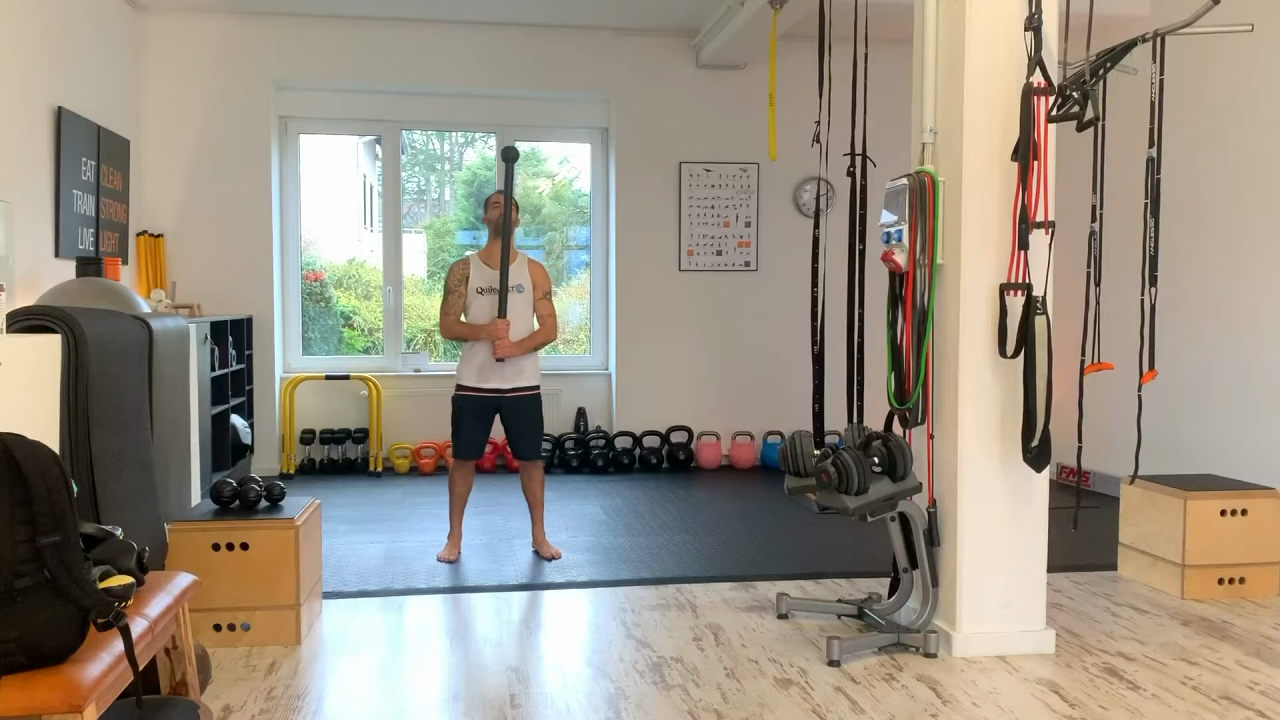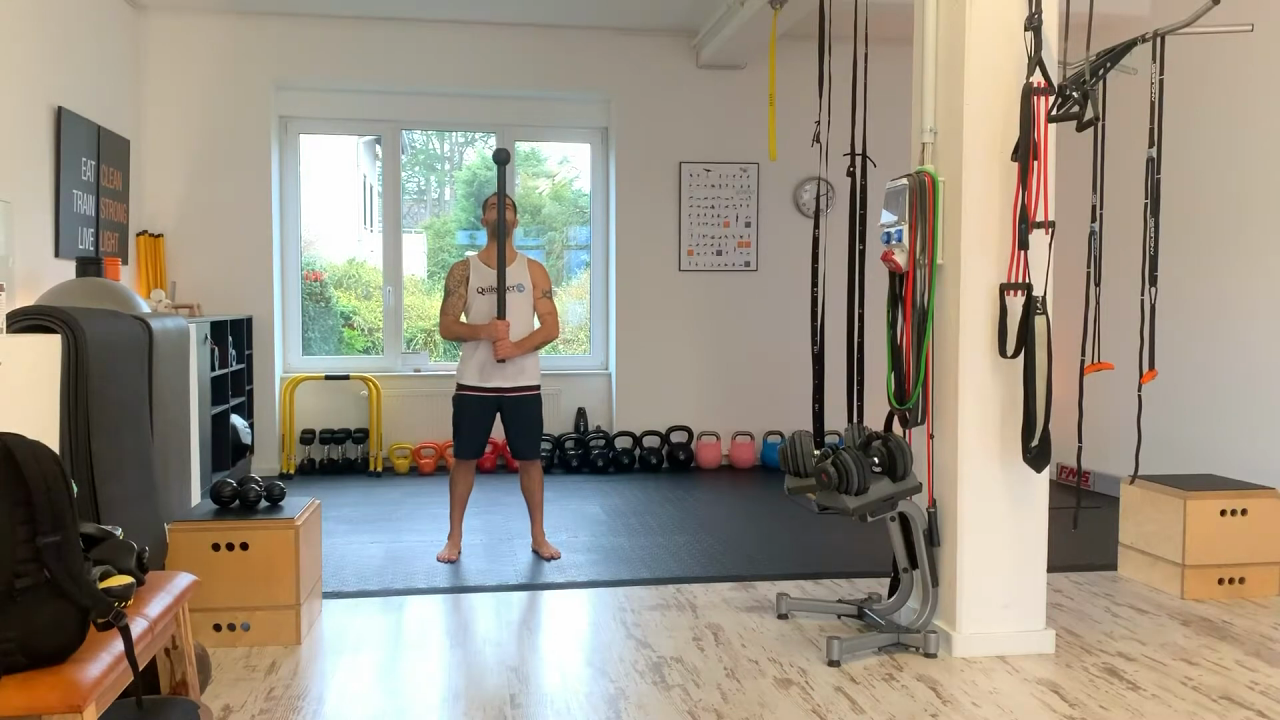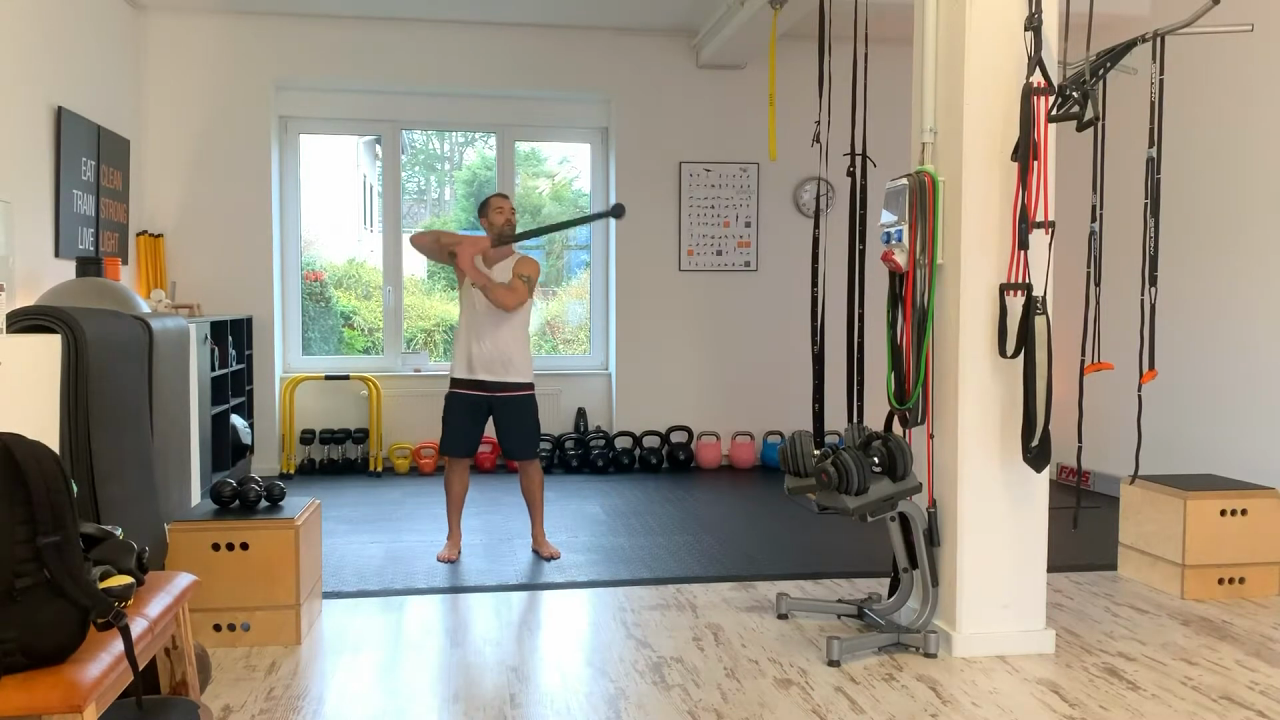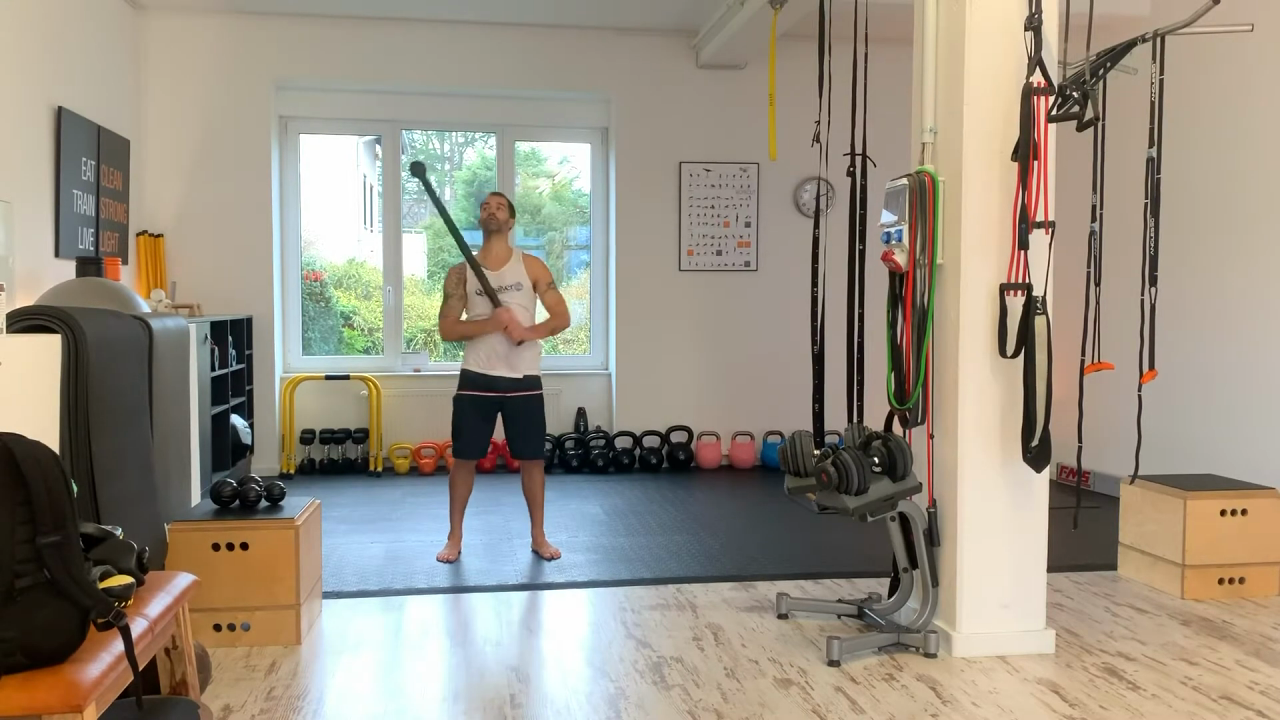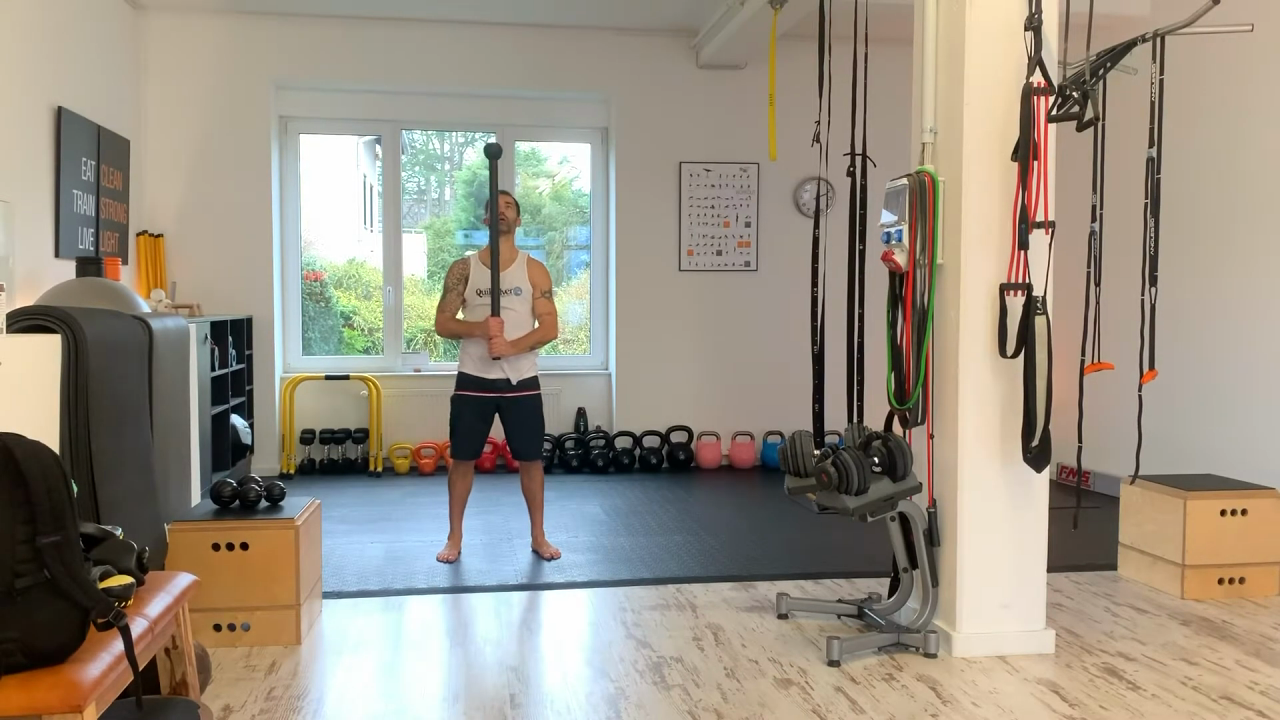
dt=1s
person 1, frame 1
left shoulder: (533, 270)
right shoulder: (463, 269)
left elbow: (550, 328)
right elbow: (447, 326)
left wrist: (517, 347)
right wrist: (485, 331)
left hip: (522, 384)
right hip: (474, 383)
left knee: (531, 459)
right knee: (463, 460)
left ankle: (539, 537)
right ankle: (455, 538)
person 1, frame 2
left shoulder: (534, 269)
right shoulder: (463, 270)
left elbow: (551, 327)
right elbow: (447, 327)
left wrist: (517, 347)
right wrist: (484, 330)
left hip: (523, 382)
right hip: (474, 383)
left knee: (529, 459)
right knee: (465, 459)
left ankle: (538, 536)
right ankle: (455, 537)
person 1, frame 3
left shoulder: (526, 265)
right shoulder: (464, 254)
left elbow: (509, 301)
right elbow: (418, 240)
left wrist: (473, 270)
right wrist: (462, 243)
left hip: (514, 382)
right hip: (467, 379)
left knee: (527, 458)
right knee: (457, 457)
left ankle: (538, 535)
right ankle: (454, 537)
person 1, frame 4
left shoulder: (530, 265)
right shoulder: (460, 273)
left elbow: (562, 317)
right elbow: (447, 330)
left wrist: (531, 331)
right wrist: (490, 322)
left hip: (523, 379)
right hip: (477, 379)
left knee: (532, 459)
right knee: (465, 459)
left ankle: (538, 536)
right ankle: (454, 537)
person 1, frame 5
left shoulder: (534, 269)
right shoulder: (463, 268)
left elbow: (550, 327)
right elbow: (442, 323)
left wrist: (511, 346)
right wrist: (480, 329)
left hip: (522, 381)
right hip: (474, 380)
left knee: (530, 459)
right knee: (463, 459)
left ankle: (538, 536)
right ankle: (455, 537)
